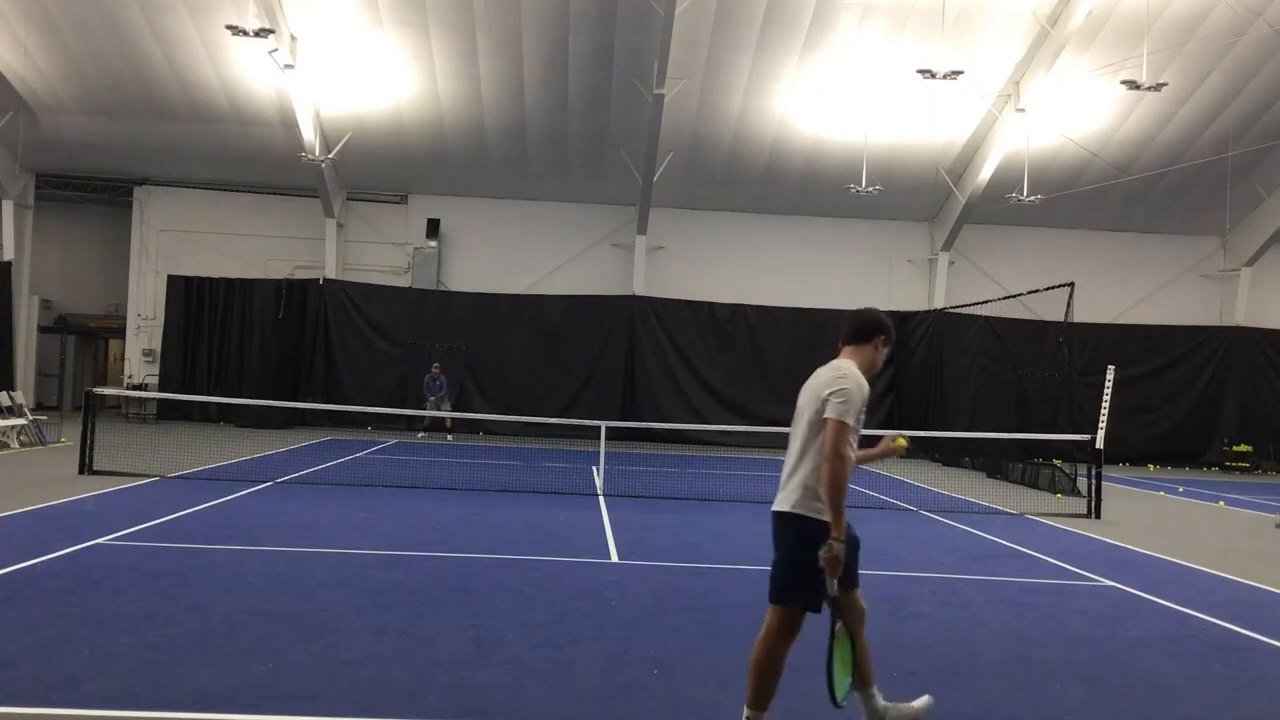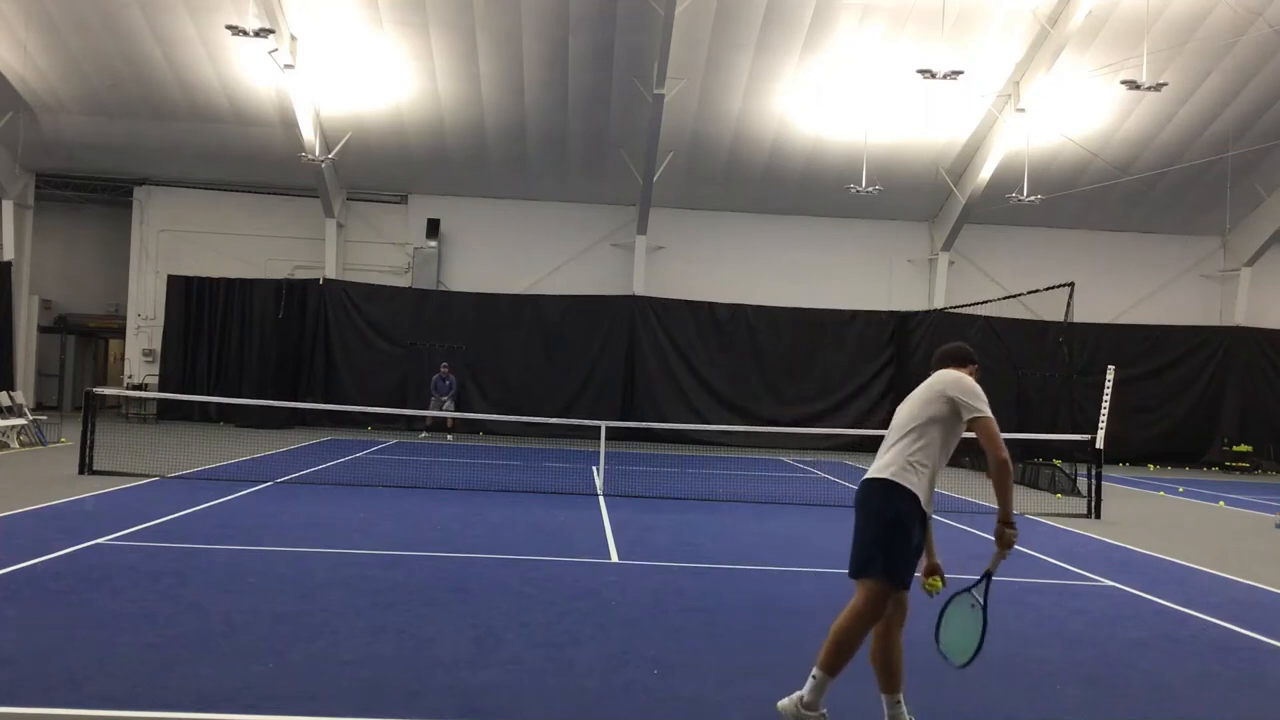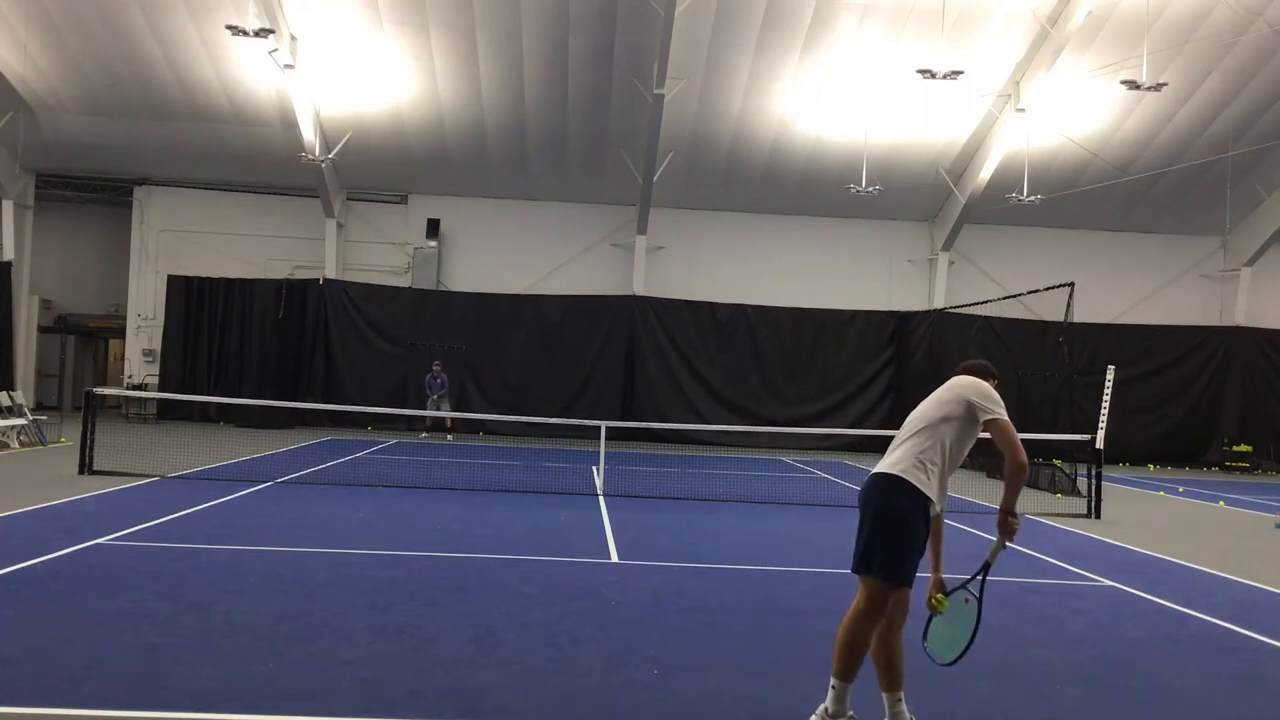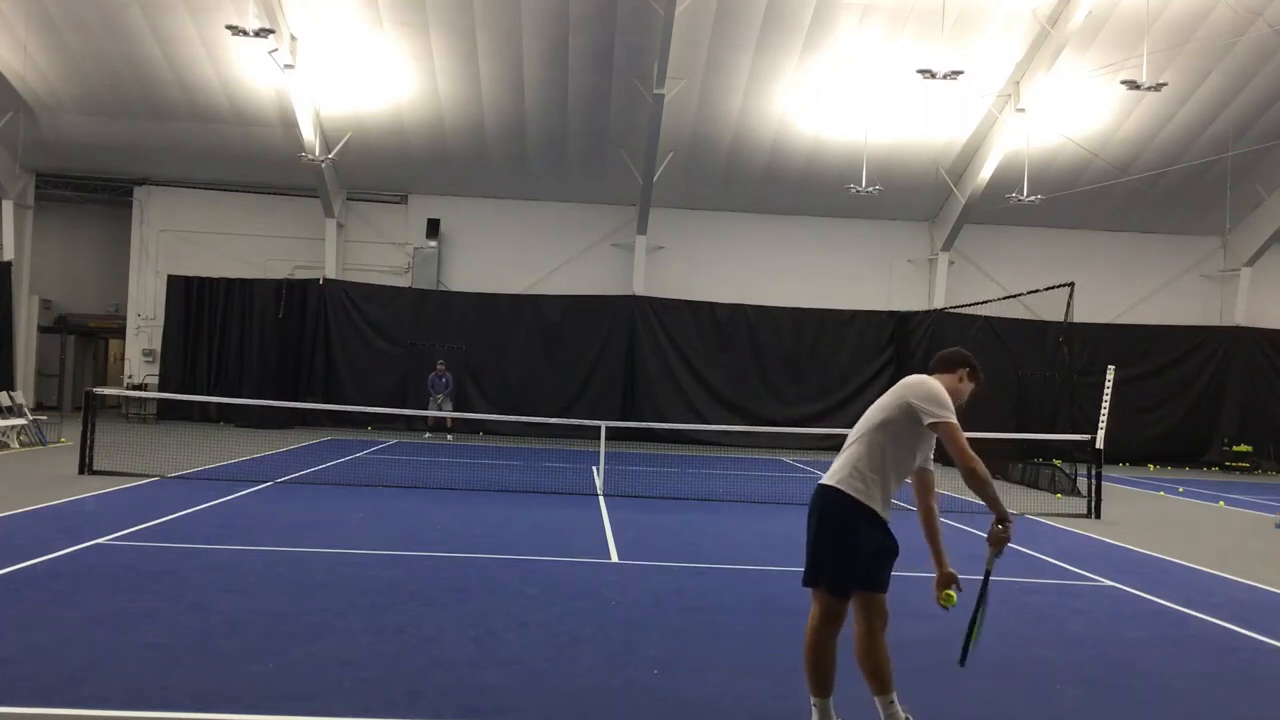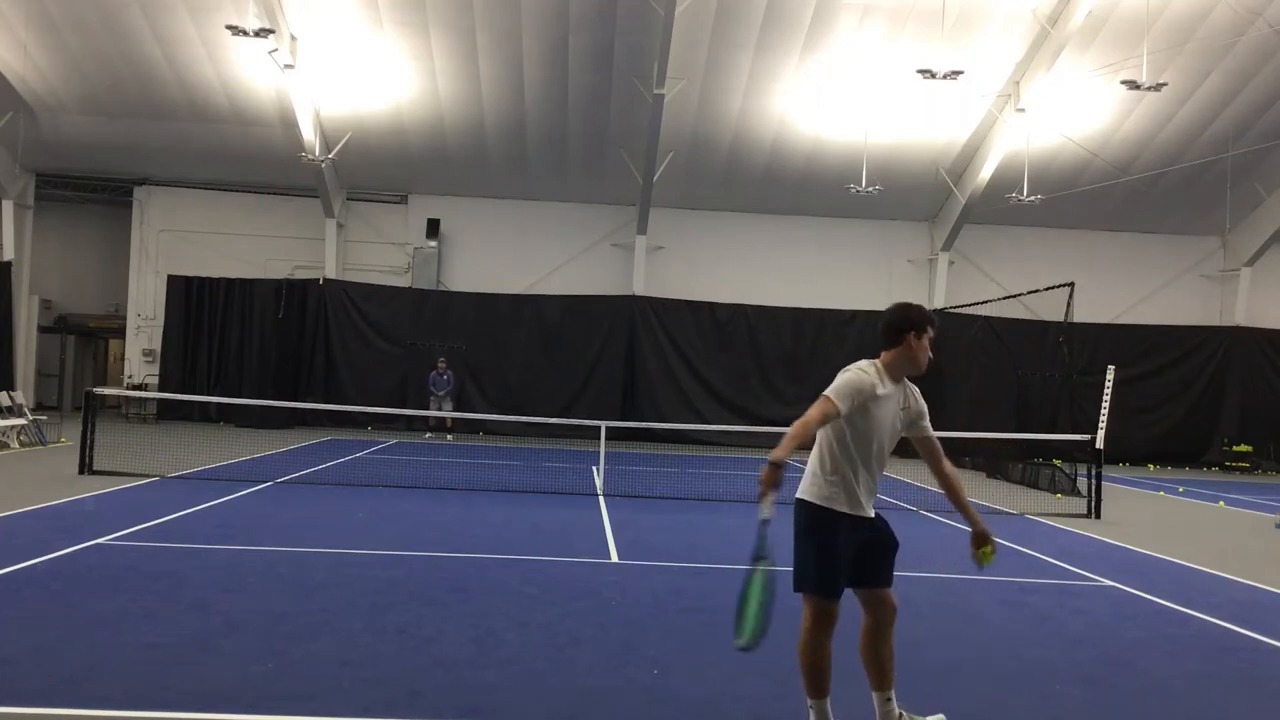
dt=0.7s
person 1, frame 1
left shoulder: (825, 375)
right shoulder: (851, 380)
right elbow: (834, 458)
left wrist: (876, 452)
right wrist: (837, 534)
left hip: (809, 514)
right hip: (806, 517)
left knee: (851, 612)
right knee: (784, 624)
person 1, frame 2
left shoulder: (927, 393)
right shoulder: (961, 383)
right elbow: (999, 457)
left wrist: (929, 555)
right wrist: (1005, 520)
left hip: (890, 496)
right hip: (890, 496)
left knee: (892, 612)
right knee: (871, 603)
person 1, frame 3
left shoulder: (946, 405)
right shoulder: (976, 387)
left elbow: (935, 498)
right elbow: (1017, 460)
left wrist: (936, 572)
right wrist: (1007, 511)
left hip: (902, 496)
right hip: (898, 492)
left knee: (894, 612)
right knee: (872, 601)
person 1, frame 4
left shoulder: (925, 426)
right shoulder: (927, 388)
left elbow: (926, 502)
right elbow: (966, 462)
left wrist: (941, 566)
right wrist: (1001, 516)
left hip: (869, 515)
right hip: (842, 503)
left knee: (873, 617)
right knee: (828, 615)
person 1, frame 5
left shoulder: (911, 398)
right shoulder: (859, 379)
left elbow: (939, 463)
right elbow: (813, 417)
left wrist: (973, 521)
right wrist: (779, 457)
left hip: (863, 514)
right hip: (821, 510)
left knee: (883, 610)
right knee: (821, 618)
